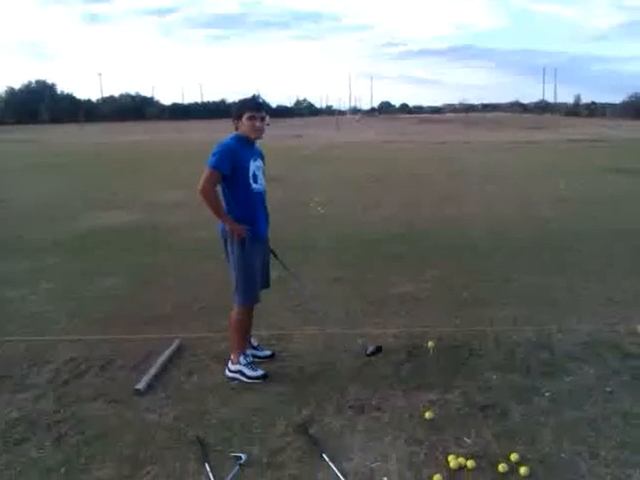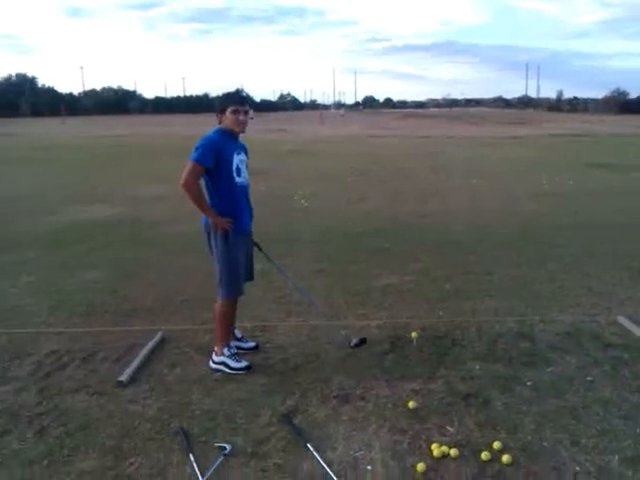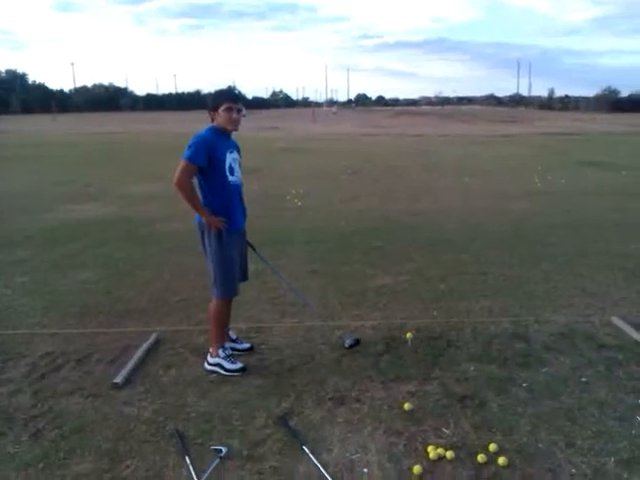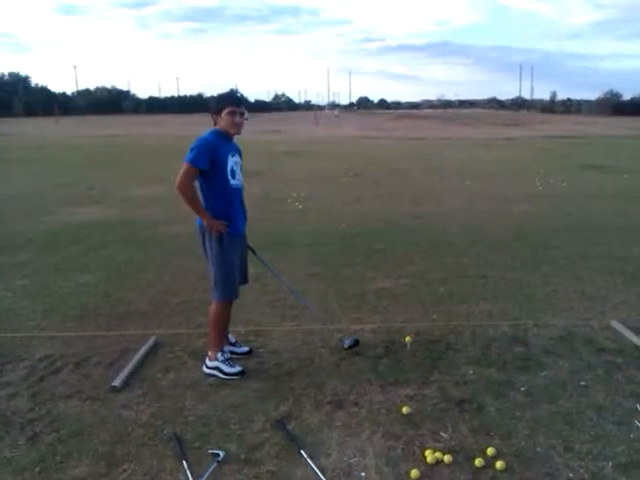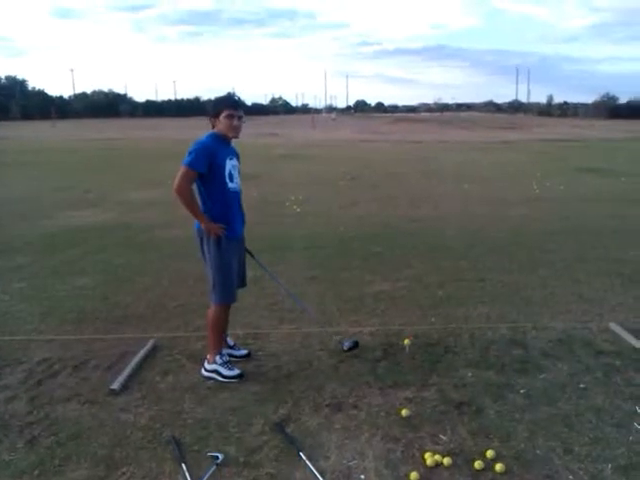
dt=0.1s
person 1, frame 1
left shoulder: (256, 152)
right shoulder: (228, 149)
right elbow: (205, 188)
right wrist: (229, 223)
left hip: (258, 232)
right hip: (241, 235)
left knee: (252, 294)
right knee: (244, 298)
left ankle: (246, 343)
right ankle: (236, 361)
person 1, frame 2
left shoulder: (239, 146)
right shoulder: (212, 142)
right elbow: (188, 181)
right wrist: (212, 216)
left hip: (242, 225)
right hip: (225, 228)
left knee: (236, 286)
right knee: (228, 290)
left ankle: (230, 335)
right ankle: (221, 352)
person 1, frame 3
left shoulder: (232, 144)
right shoulder: (204, 140)
right elbow: (180, 180)
right wrist: (206, 215)
left hip: (235, 225)
right hip: (219, 227)
left knee: (230, 287)
right knee: (223, 290)
left ankle: (224, 336)
right ankle: (215, 354)
person 1, frame 4
left shoulder: (233, 147)
right shoulder: (207, 143)
right elbow: (182, 183)
right wrist: (207, 218)
left hip: (236, 228)
right hip: (219, 231)
left knee: (230, 290)
right knee: (223, 294)
left ankle: (224, 339)
right ankle: (214, 357)
person 1, frame 5
left shoulder: (231, 151)
right shoulder: (205, 147)
right elbow: (181, 186)
right wrist: (205, 222)
left hip: (234, 231)
right hip: (217, 234)
left knee: (229, 293)
right knee: (221, 297)
left ankle: (222, 342)
right ankle: (213, 360)
